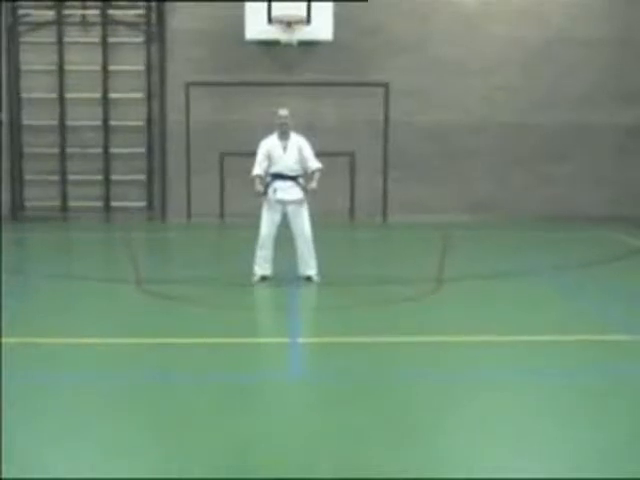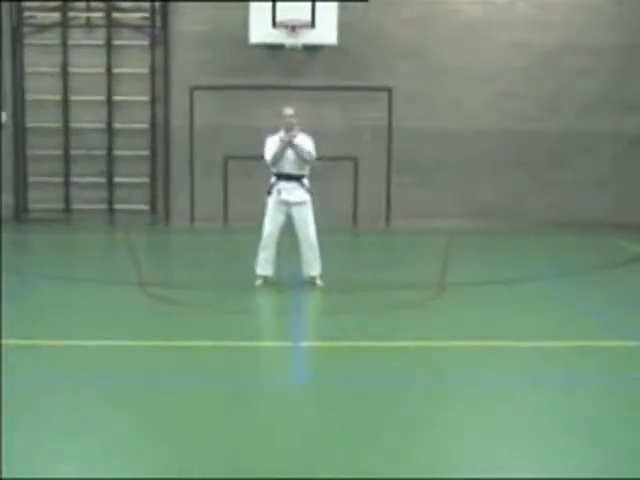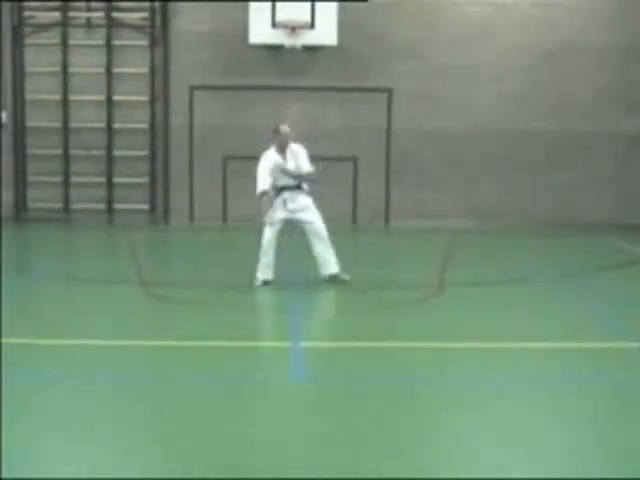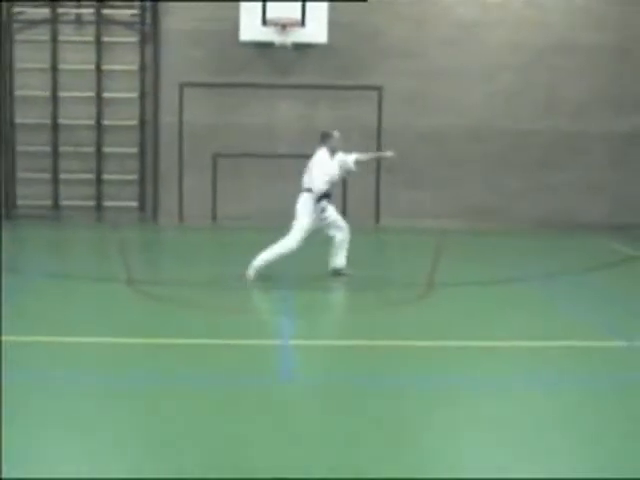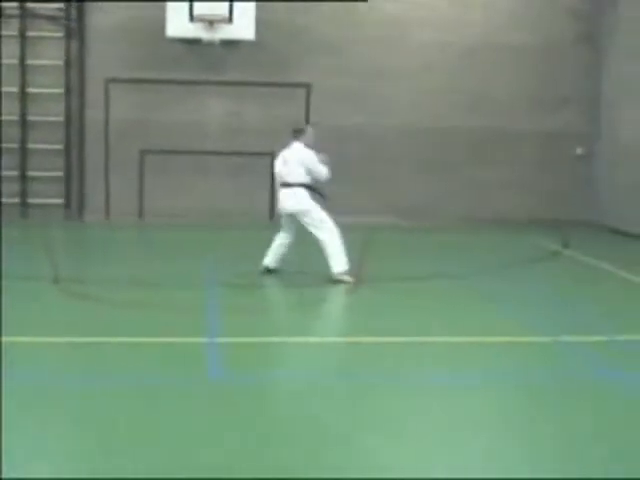
dt=1s
person 1, frame 1
left shoulder: (300, 141)
right shoulder: (267, 142)
left elbow: (312, 163)
right elbow: (260, 166)
left wrist: (314, 181)
right wrist: (258, 184)
left hip: (295, 190)
right hip: (274, 190)
left knee: (303, 232)
right knee: (266, 232)
left ankle: (309, 271)
right ankle: (262, 271)
person 1, frame 2
left shoulder: (305, 139)
right shoulder: (272, 139)
left elbow: (309, 158)
right elbow: (272, 160)
left wrist: (291, 142)
right wrist: (286, 142)
left hip: (300, 190)
right hip: (278, 190)
left knee: (308, 234)
right knee: (269, 233)
left ankle: (313, 274)
right ankle: (264, 273)
person 1, frame 3
left shoulder: (297, 149)
right shoulder: (267, 158)
left elbow: (308, 174)
right elbow: (263, 186)
left wrist: (288, 172)
right wrist: (266, 207)
left hip: (300, 197)
right hip: (280, 200)
left knee: (319, 232)
right knee: (269, 238)
left ankle: (332, 271)
right ankle: (264, 276)
person 1, frame 4
left shoulder: (336, 158)
right shoulder: (320, 161)
left elbow: (358, 158)
right elbow: (319, 188)
left wrist: (382, 155)
right wrist: (335, 179)
left hip: (322, 204)
right hip: (310, 204)
left knee: (342, 230)
right knee: (293, 241)
left ankle: (337, 266)
right ankle: (257, 265)
person 1, frame 5
left shoulder: (282, 155)
right shoulder: (306, 153)
right elbow: (322, 175)
right wrist: (324, 163)
left hip: (284, 197)
right hip: (300, 198)
left knee: (287, 232)
right knee: (328, 230)
left ankle: (269, 264)
right ankle: (339, 271)
